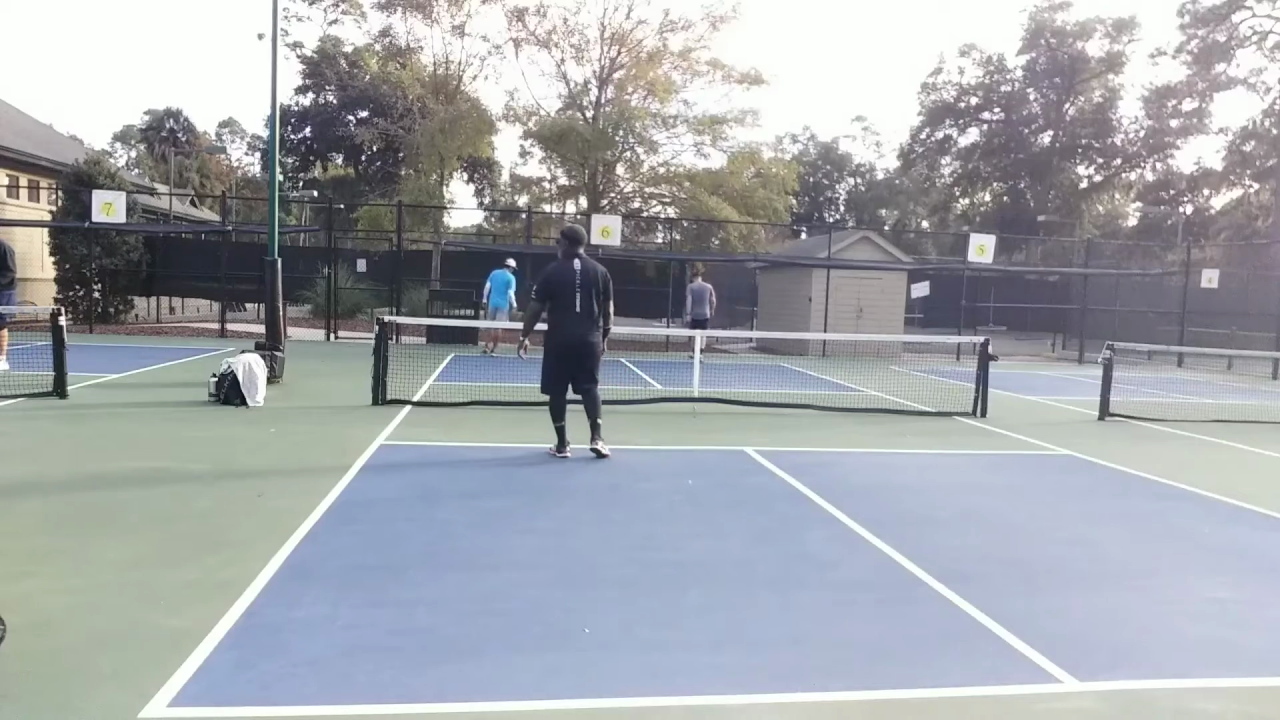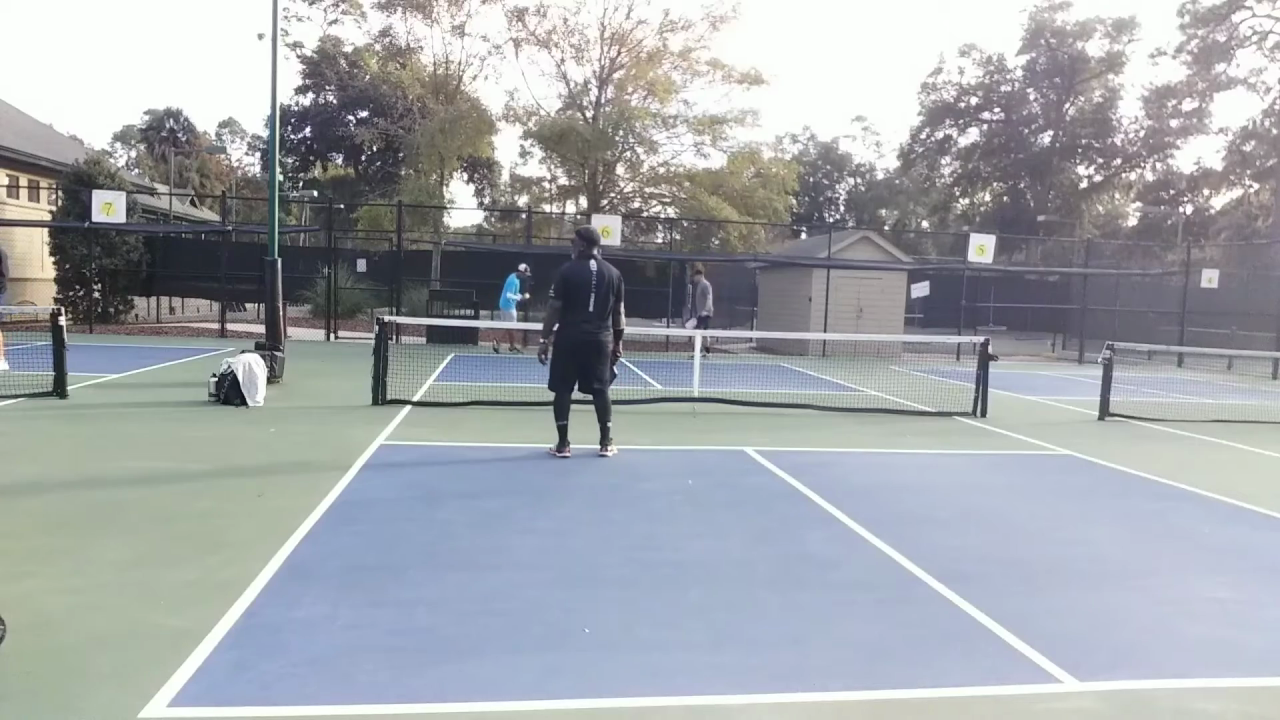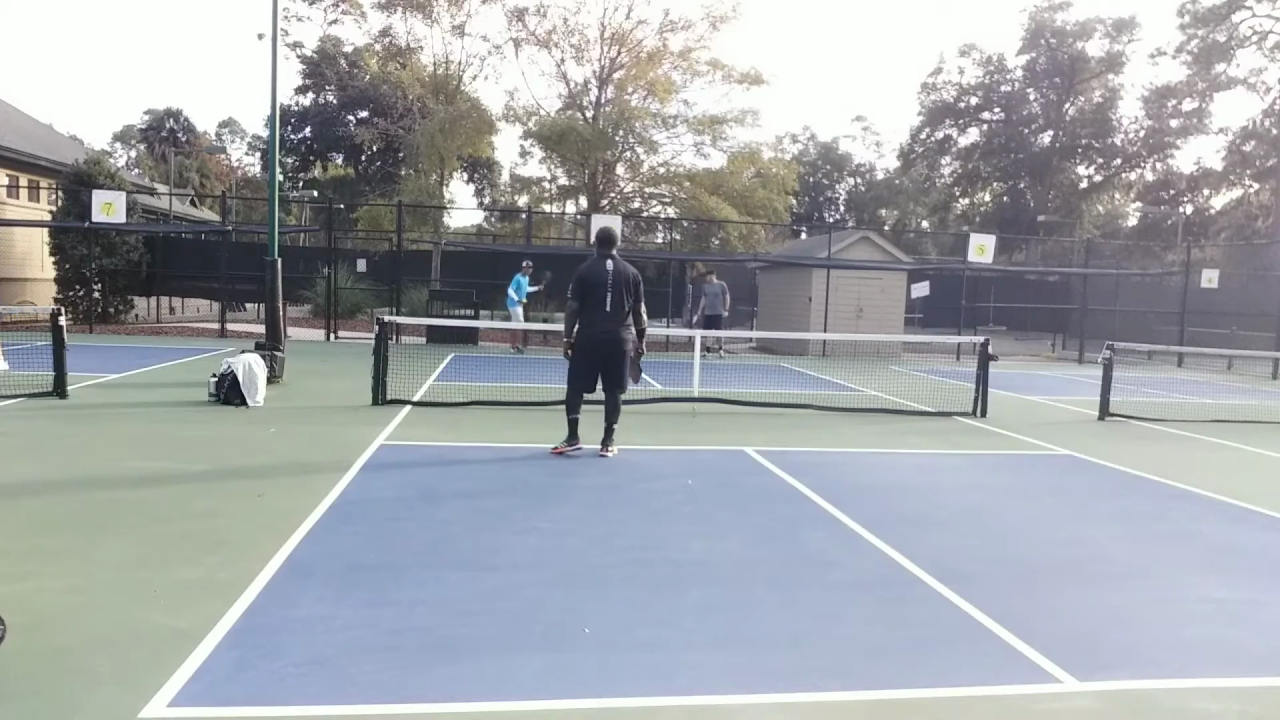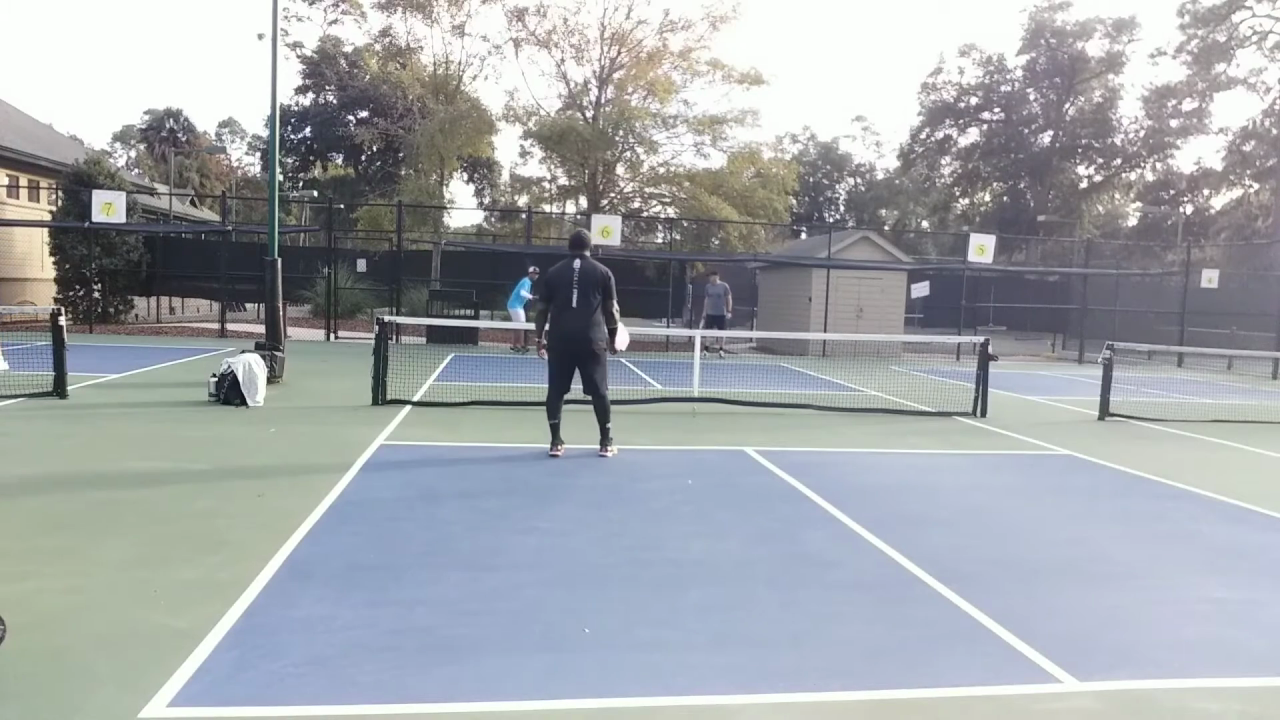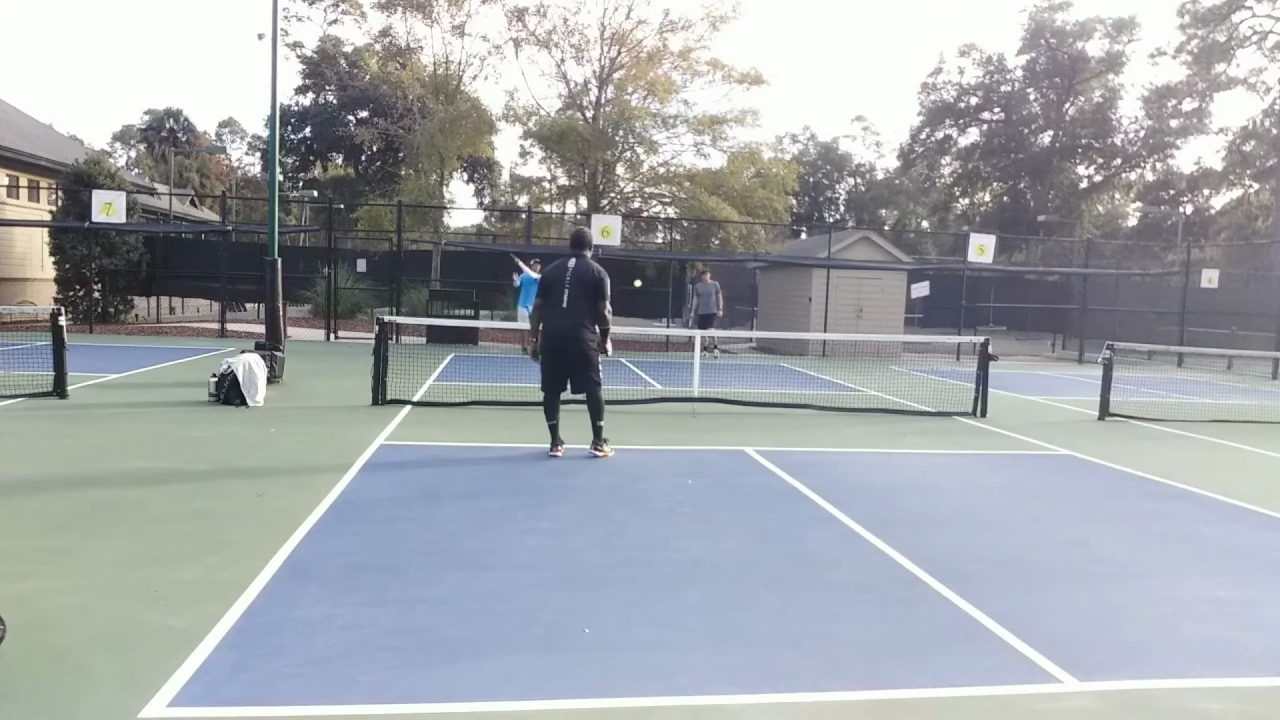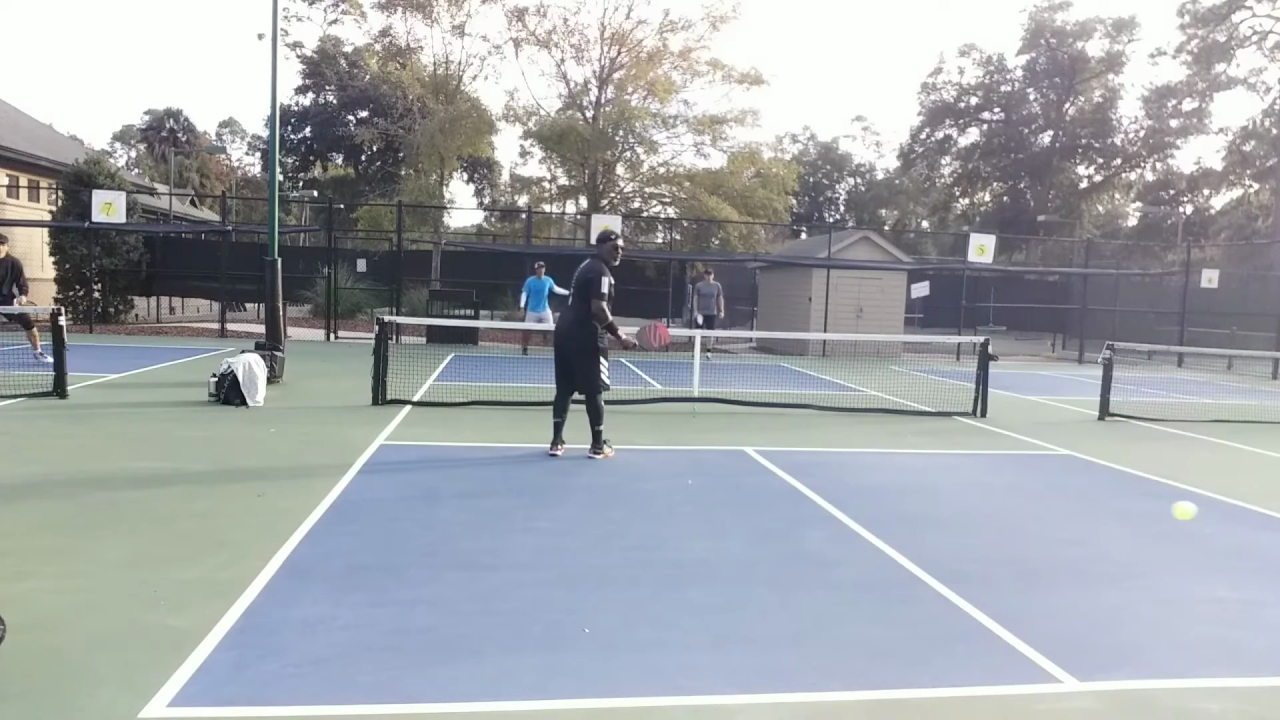
dt=0.7s
person 1, frame 1
left shoulder: (552, 272)
right shoulder: (600, 271)
left elbow: (535, 309)
right elbow: (608, 310)
left wrist: (524, 336)
right wrist: (603, 338)
left hip: (559, 341)
right hip: (590, 340)
left knee: (557, 392)
right knee: (590, 389)
left ankle: (562, 444)
right ankle: (596, 438)
person 1, frame 2
left shoulder: (567, 270)
right shoulder: (613, 273)
left elbow: (554, 308)
right elbow: (619, 312)
left wrist: (544, 339)
right wrist: (617, 342)
left hip: (569, 339)
right hip: (600, 341)
left knee: (562, 391)
right knee: (600, 391)
left ankle: (563, 444)
right ankle: (606, 443)
person 1, frame 3
left shoulder: (584, 270)
right shoulder: (631, 273)
left elbow: (572, 308)
right elbow: (639, 311)
left wrist: (568, 337)
right wrist: (640, 339)
left hip: (588, 339)
right hip: (619, 340)
left knee: (575, 387)
right knee: (613, 391)
left ankle: (573, 437)
right ankle: (607, 443)
person 1, frame 4
left shoulder: (554, 273)
right shoulder: (603, 272)
left elbow: (541, 309)
right elbow: (611, 310)
left wrist: (539, 337)
right wrist: (612, 339)
left hip: (559, 338)
right hip: (591, 338)
left knee: (556, 390)
right knee: (598, 390)
left ankle: (556, 442)
right ankle: (605, 442)
person 1, frame 5
left shoulder: (551, 270)
right shoulder: (598, 272)
left elbow: (538, 307)
right elbow: (604, 311)
left wrist: (534, 339)
right wrist: (605, 339)
left hip: (552, 336)
right hip: (582, 337)
left knee: (552, 390)
right knee: (593, 389)
left ankle: (555, 442)
right ankle: (598, 442)
person 1, frame 6
left shoulder: (587, 267)
right shoulder: (601, 272)
right elbow: (598, 309)
left wrist: (609, 335)
right wrist: (619, 335)
left hip: (564, 332)
right hip: (584, 337)
left knee: (564, 389)
right knee: (593, 391)
left ankle: (557, 441)
right ankle: (597, 445)
